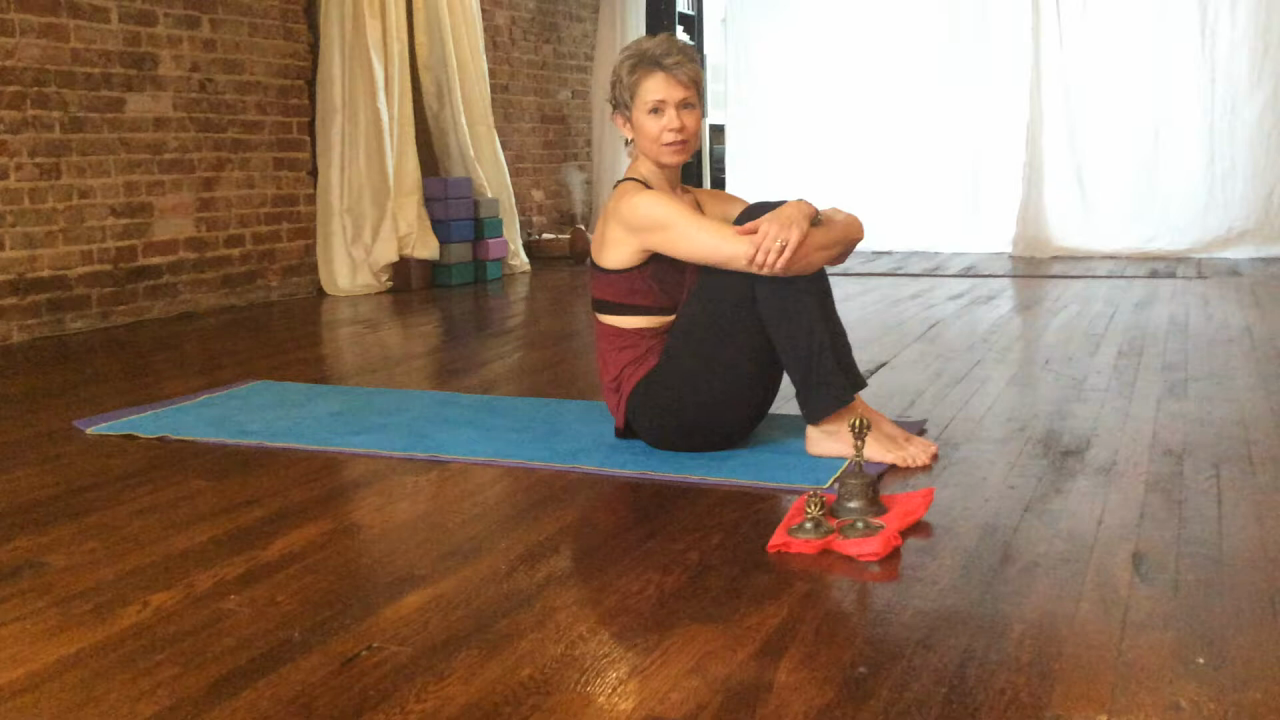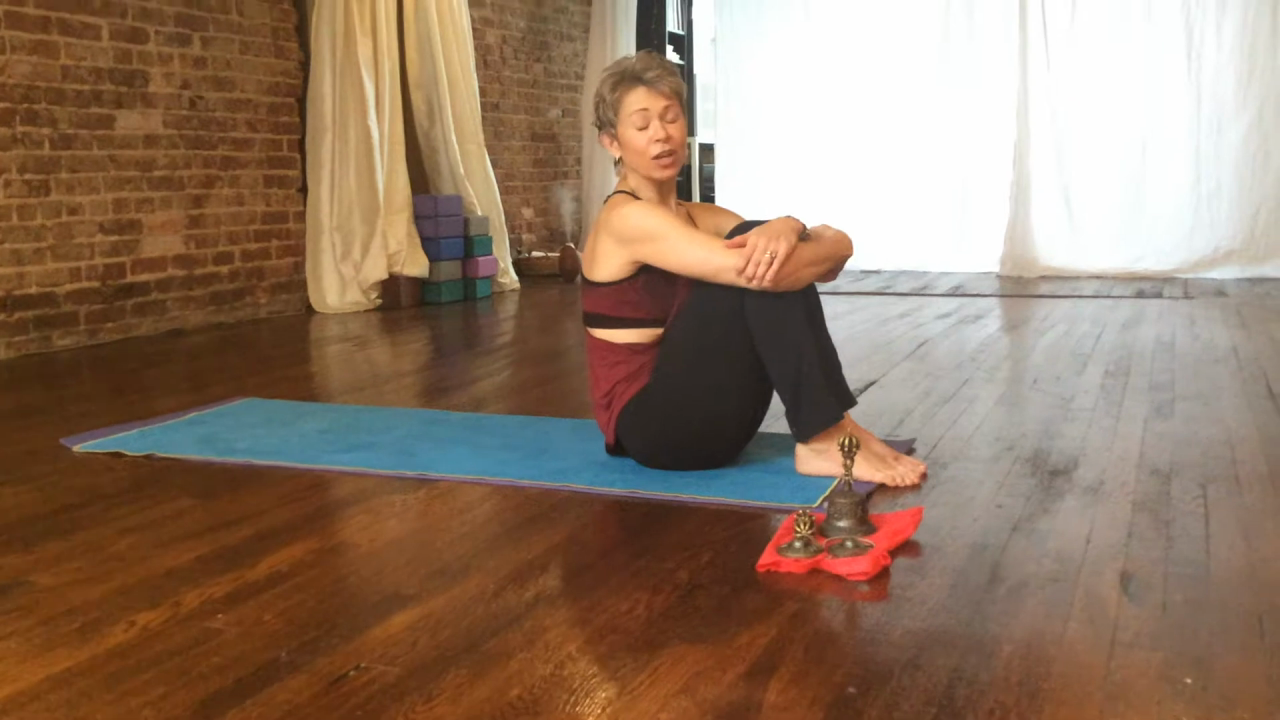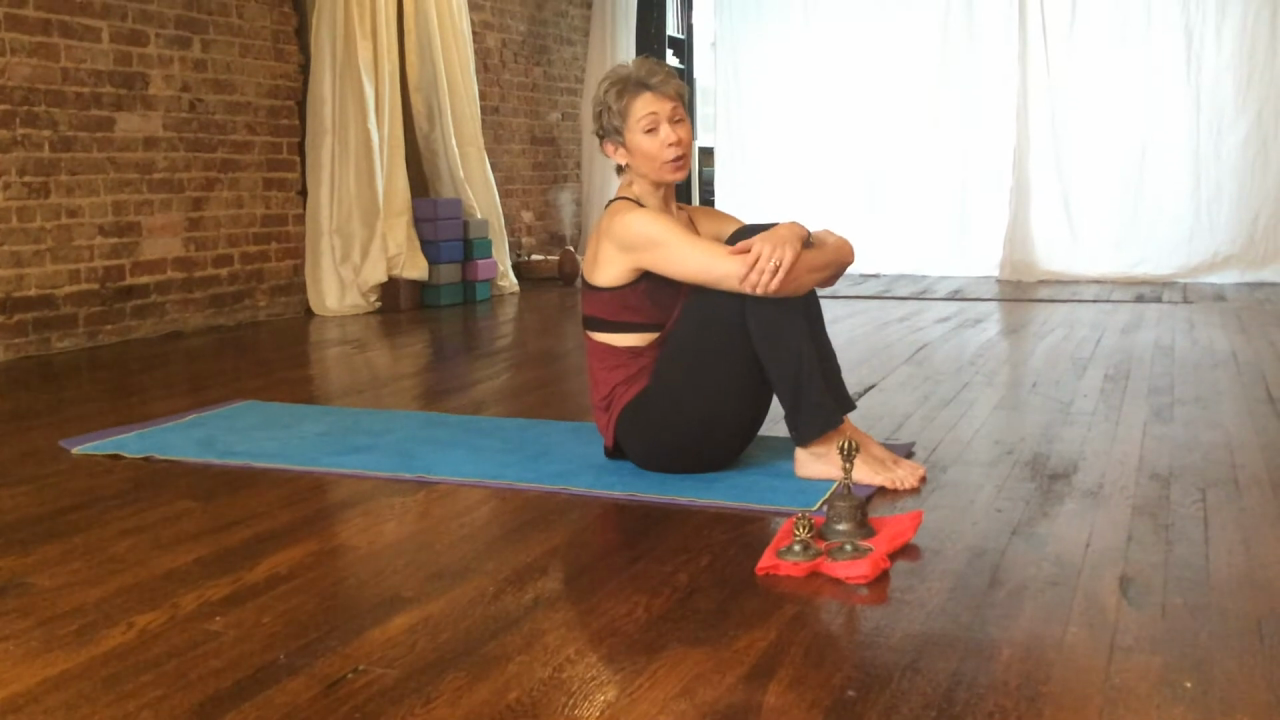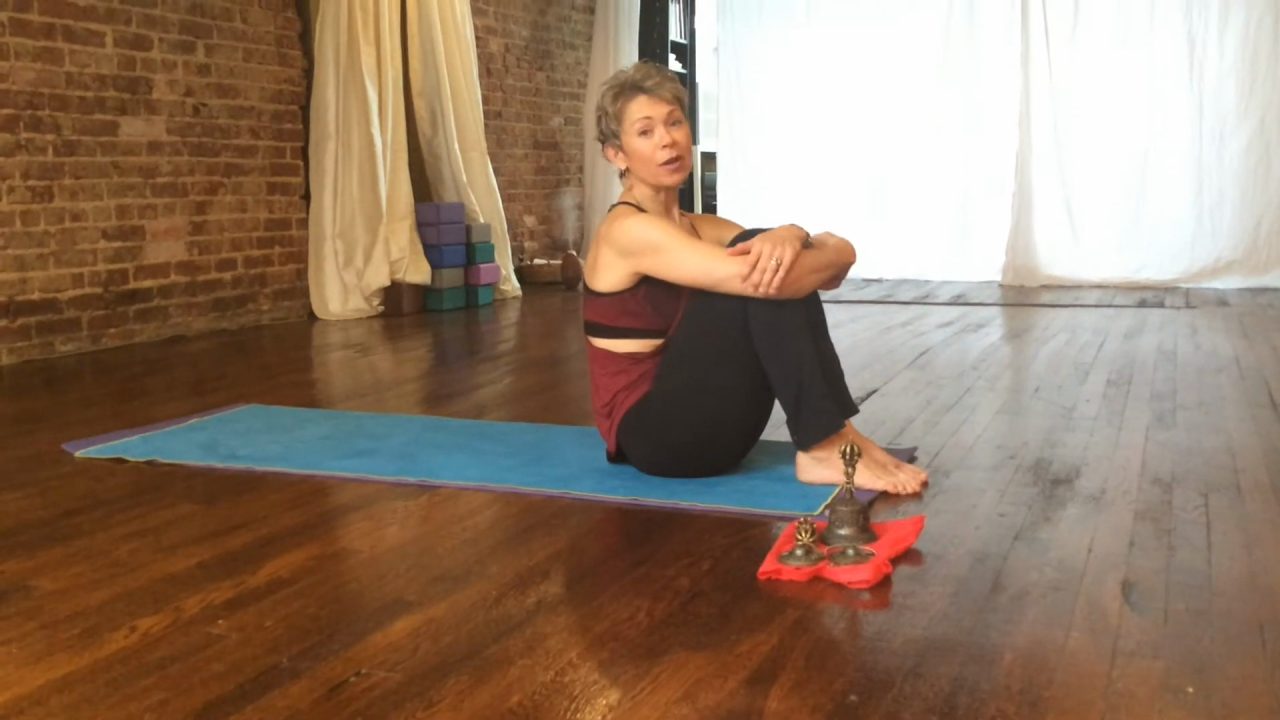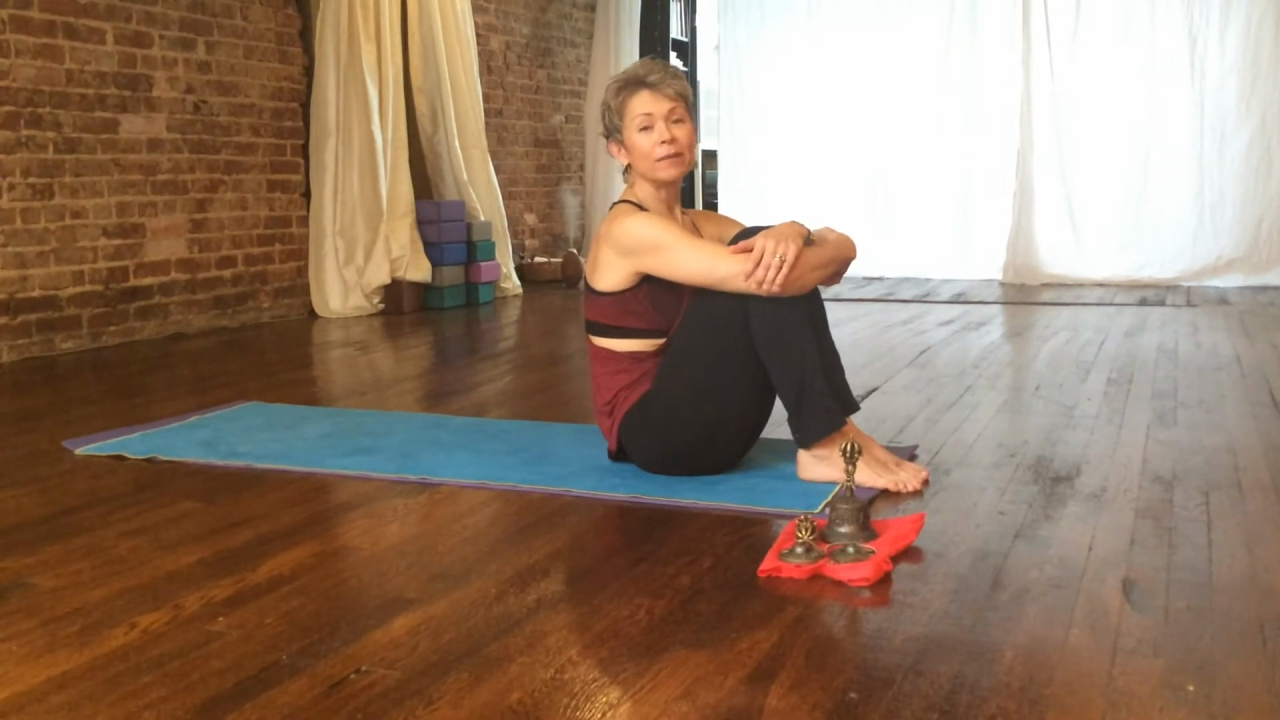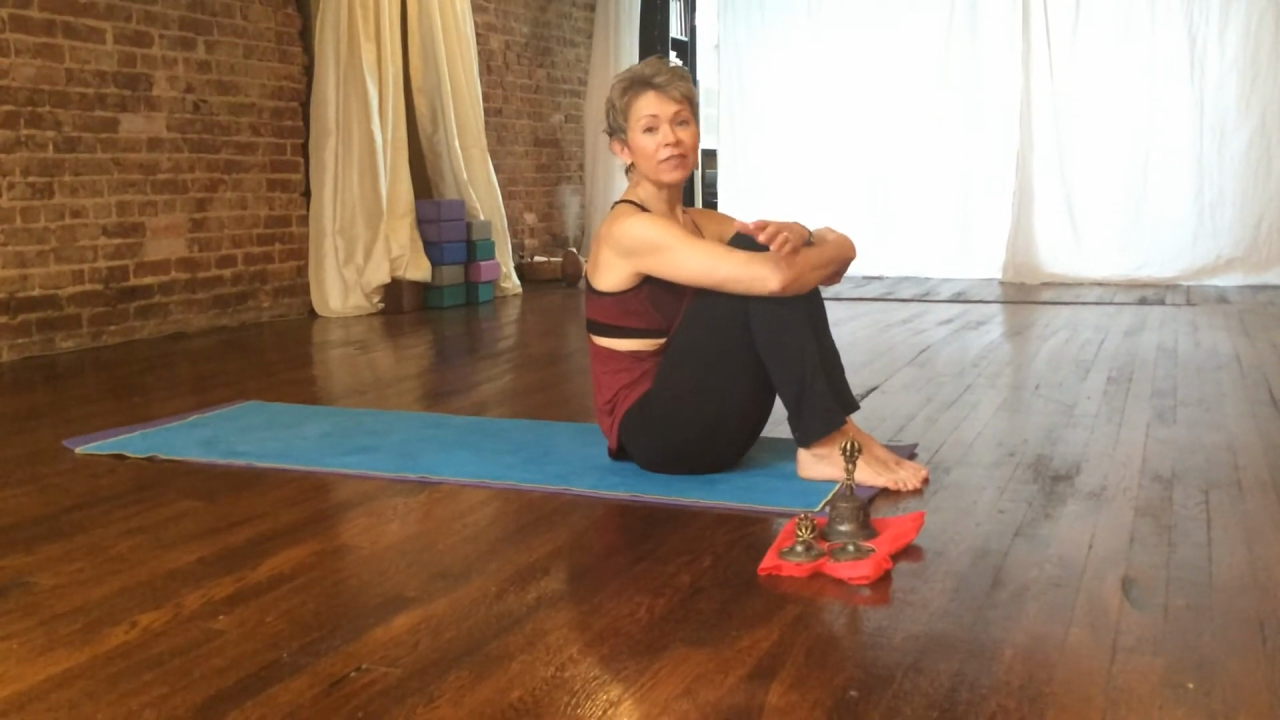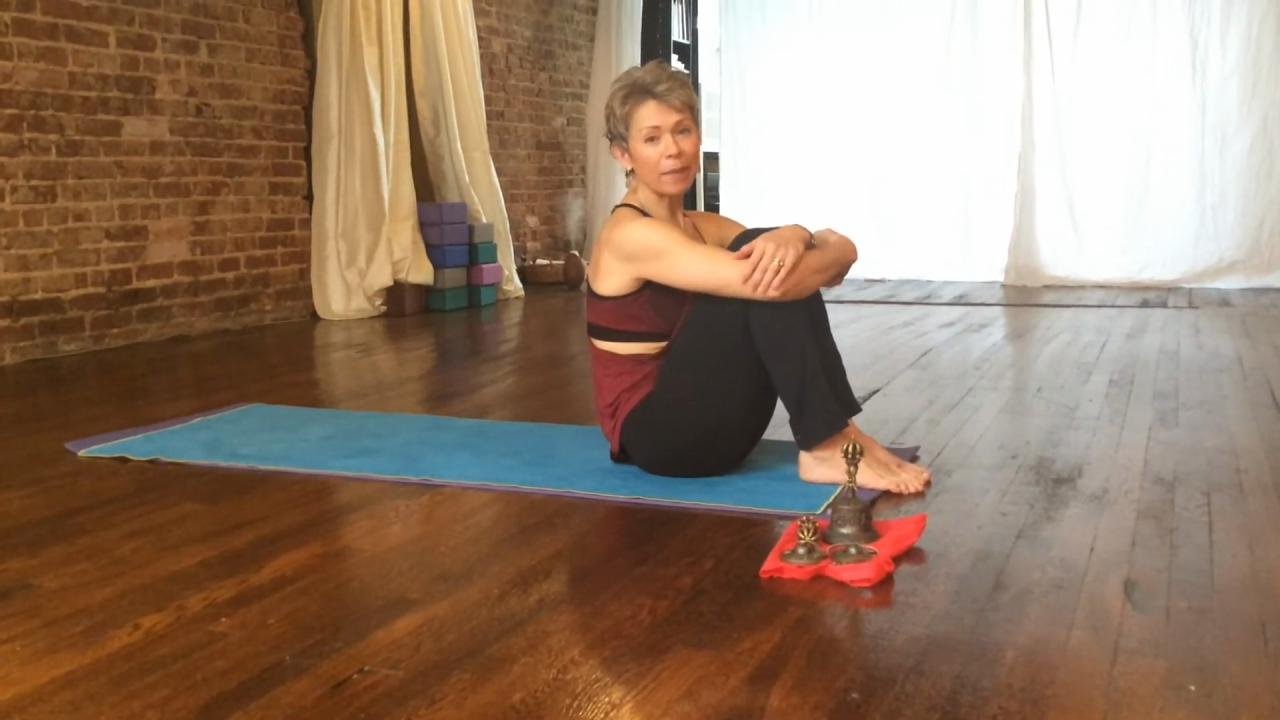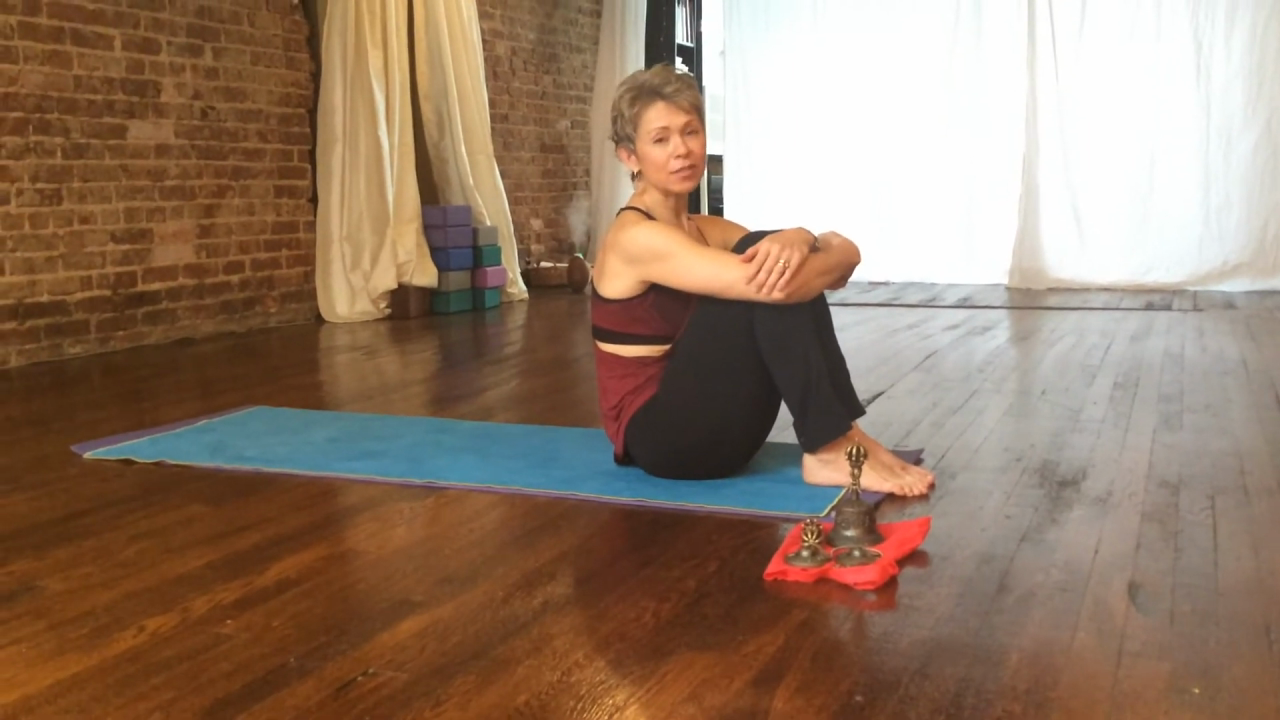
dt=0.5s
person 1, frame 1
left shoulder: (701, 203)
right shoulder: (637, 207)
right elbow: (763, 258)
left wrist: (800, 213)
right wrist: (846, 228)
left hip: (712, 401)
right hip: (660, 406)
left knee: (786, 248)
right knee: (771, 258)
left ankle: (843, 411)
right ankle: (833, 423)
person 1, frame 2
left shoulder: (698, 216)
right shoulder: (627, 218)
left elbow: (822, 266)
right elbow: (765, 276)
left wrist: (789, 227)
right wrist: (836, 244)
left hip: (701, 418)
right hip: (652, 423)
left knee: (778, 265)
right knee: (764, 272)
left ankle: (831, 429)
right ankle: (822, 441)
person 1, frame 3
left shoulder: (696, 220)
right shoulder: (630, 225)
left elbow: (818, 271)
right elbow: (755, 278)
left wrist: (793, 234)
right wrist: (837, 250)
left hip: (700, 421)
right hip: (651, 428)
left knee: (777, 268)
right knee: (763, 278)
left ankle: (832, 432)
right ankle: (821, 445)
person 1, frame 4
left shoulder: (697, 227)
right shoulder: (629, 230)
left elbow: (824, 275)
right elbow: (760, 280)
left wrist: (793, 235)
right wrist: (838, 250)
left hip: (704, 427)
right hip: (653, 432)
left knee: (779, 264)
right knee: (767, 276)
left ankle: (832, 436)
right ankle: (824, 447)
person 1, frame 5
left shoulder: (700, 225)
right shoulder: (630, 229)
left elbow: (824, 271)
right elbow: (757, 278)
left wrist: (794, 233)
right wrist: (839, 245)
left hip: (704, 425)
right hip: (654, 431)
left knee: (781, 267)
right knee: (767, 279)
left ankle: (834, 435)
right ankle: (826, 446)
person 1, frame 6
left shoulder: (700, 222)
right shoulder: (631, 229)
left elbow: (823, 271)
right elbow: (771, 277)
left wrist: (796, 234)
right wrist: (837, 246)
left hip: (706, 423)
right hip: (655, 429)
left knee: (788, 260)
right knee: (775, 273)
left ankle: (834, 431)
right ankle: (826, 445)
person 1, frame 7
left shoulder: (701, 226)
right shoulder: (632, 234)
left elbow: (809, 273)
right elbow: (770, 285)
left wrist: (796, 237)
right wrist: (839, 248)
left hip: (705, 424)
right hip: (657, 434)
left knee: (779, 264)
right knee: (766, 281)
left ankle: (836, 437)
right ankle: (827, 448)
person 1, frame 8
left shoulder: (706, 229)
right shoulder: (636, 237)
right elbow: (773, 286)
left wrist: (801, 239)
right wrist: (843, 252)
left hip: (710, 428)
right hip: (660, 435)
left knee: (788, 270)
right knee: (775, 281)
left ankle: (840, 438)
right ankle: (831, 450)
